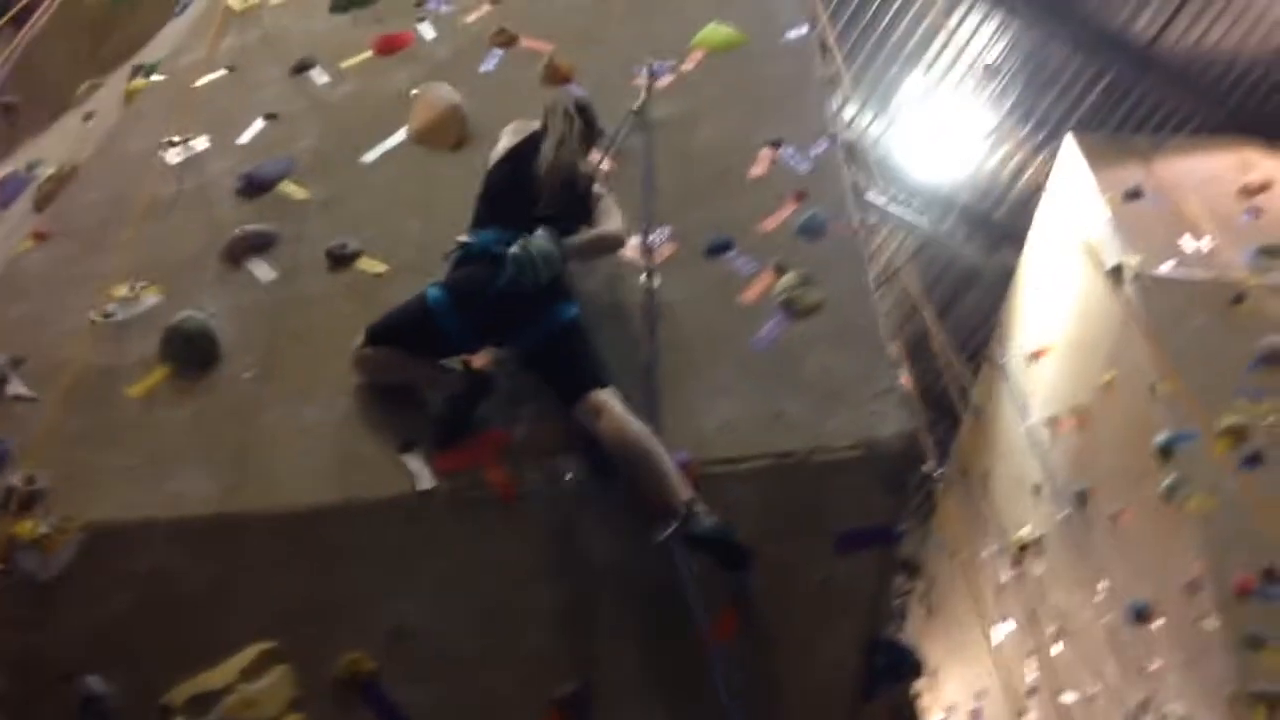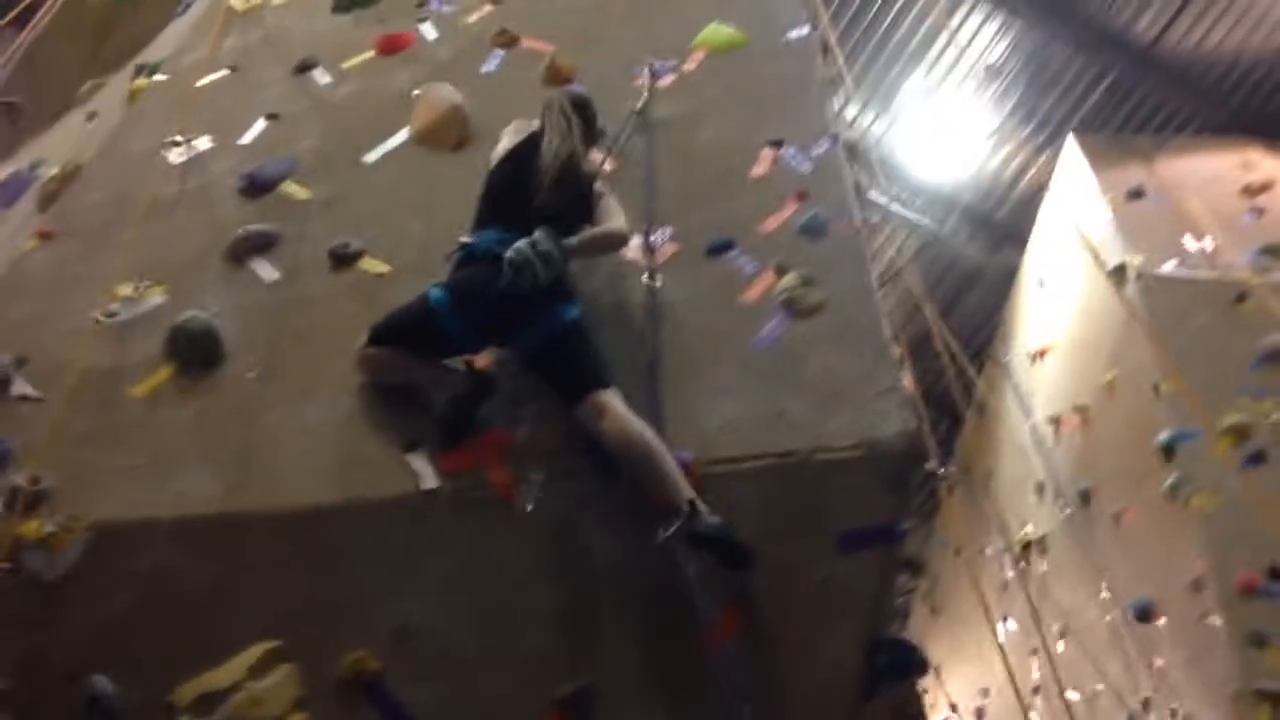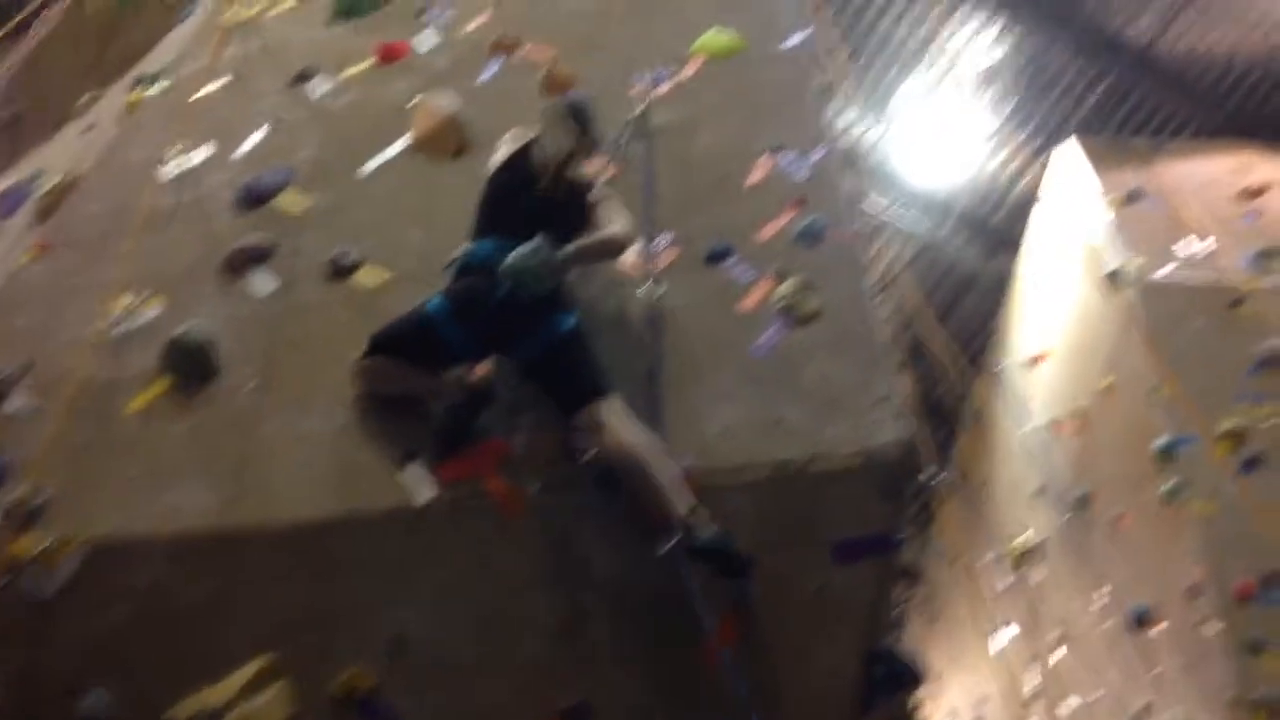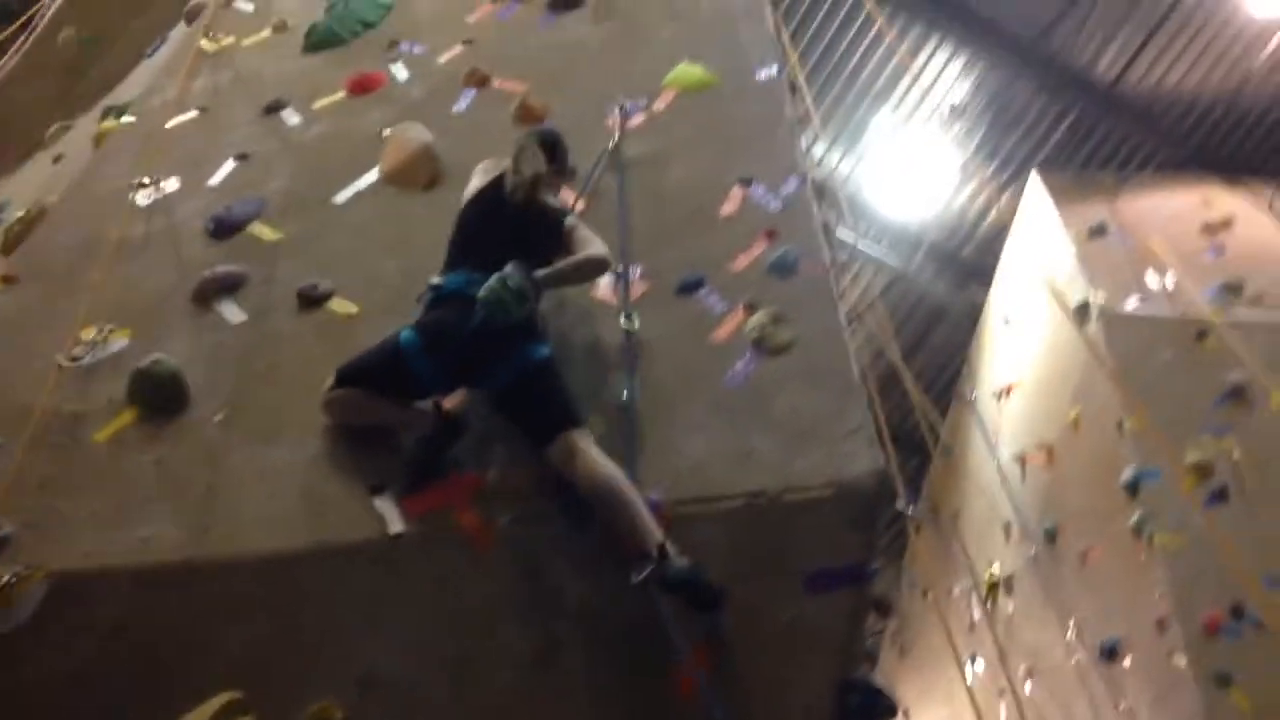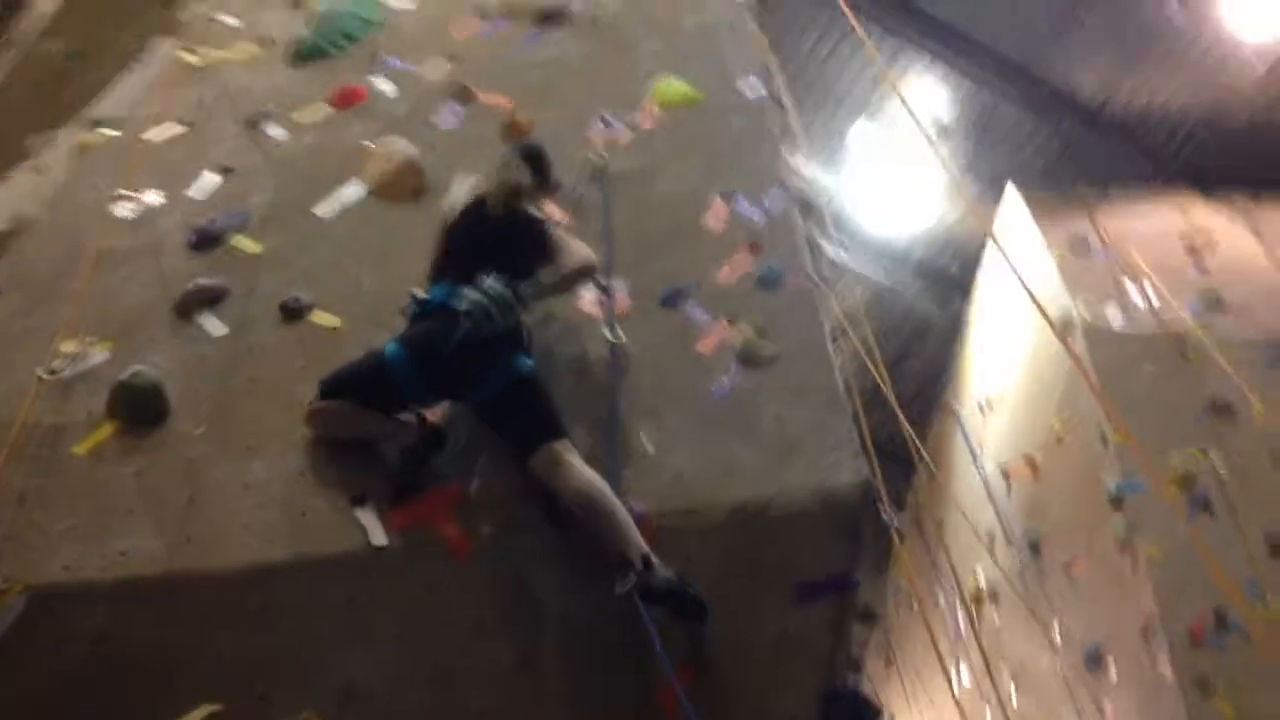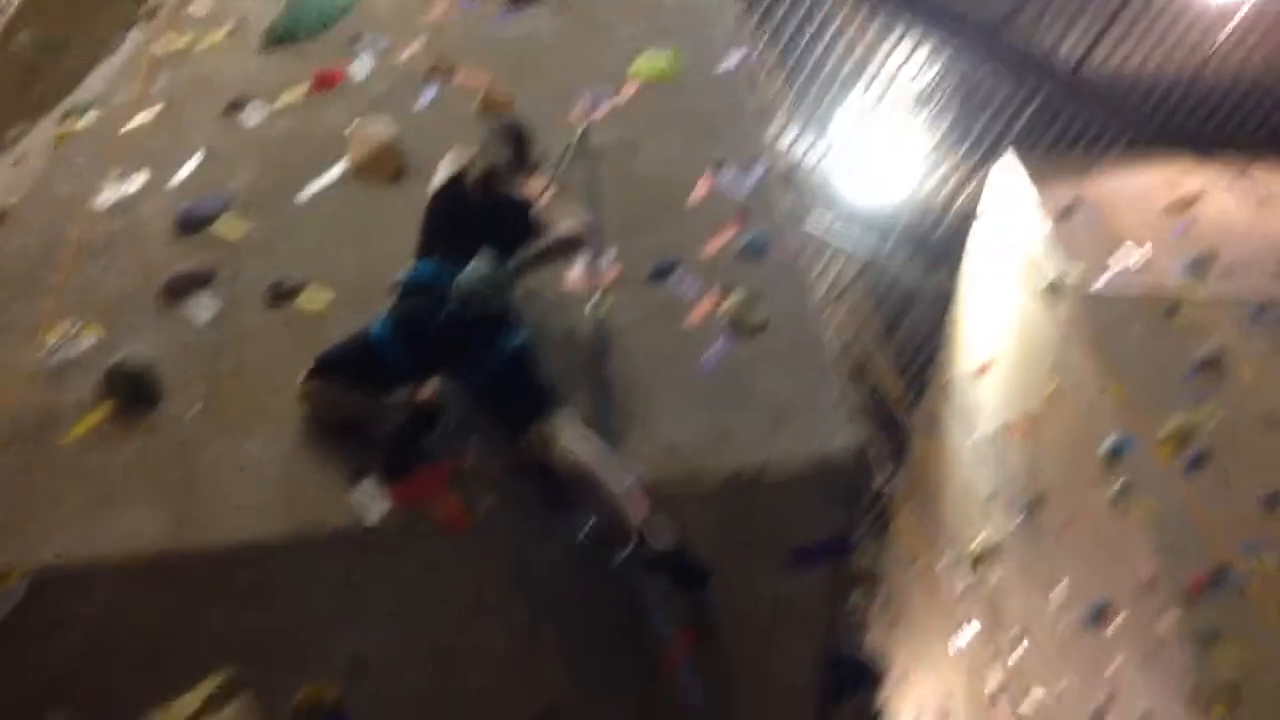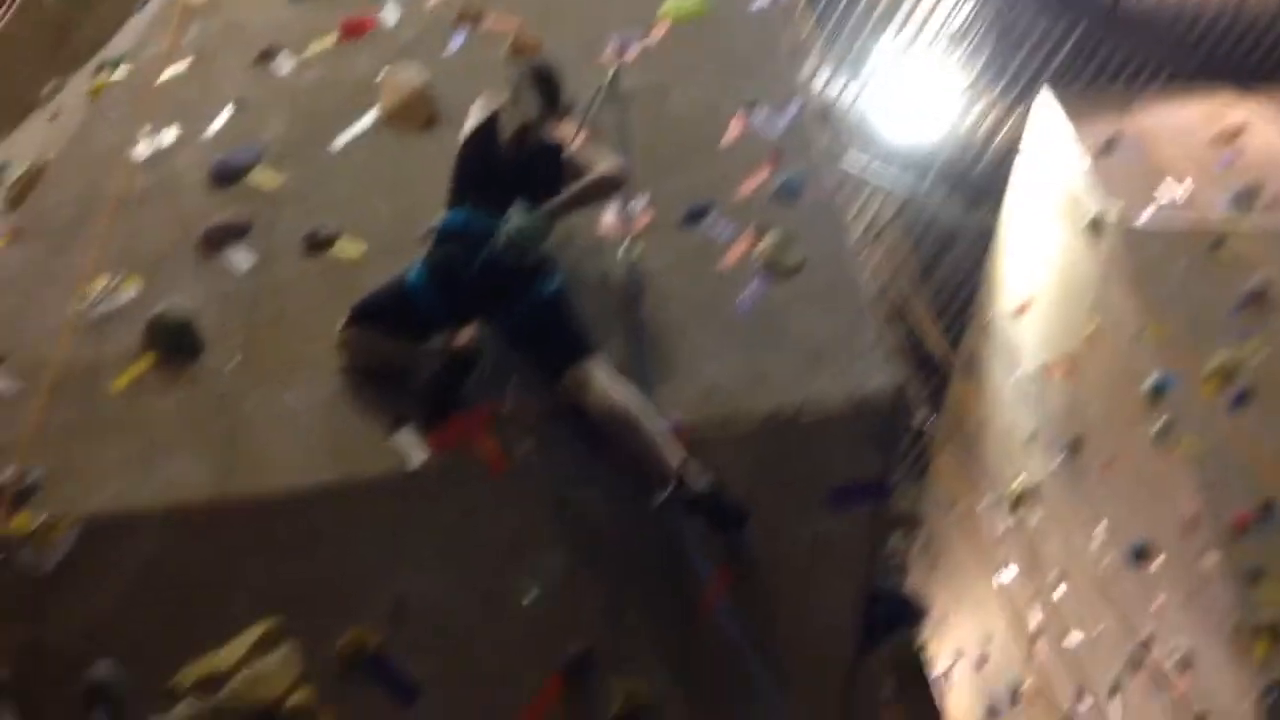
dt=0.1s
person 1, frame 1
left shoulder: (515, 139)
right shoulder: (589, 187)
right elbow: (614, 233)
left wrist: (548, 123)
right wrist: (559, 250)
left hip: (475, 283)
right hip: (540, 296)
left knee: (369, 355)
right knee: (602, 407)
left ankle: (461, 381)
right ankle: (691, 513)
person 1, frame 2
left shoulder: (515, 140)
right shoulder: (590, 185)
right elbow: (617, 231)
right wrist: (558, 251)
left hip: (477, 283)
right hip: (542, 297)
left knee: (372, 356)
right knee: (604, 406)
left ankle: (463, 382)
right ankle: (691, 512)
person 1, frame 3
left shoulder: (513, 150)
right shoulder: (587, 193)
right elbow: (619, 236)
right wrist: (556, 260)
left hip: (475, 292)
right hip: (539, 305)
left knee: (370, 367)
right knee: (602, 416)
left ankle: (459, 391)
right ankle: (692, 525)
person 1, frame 4
left shoulder: (486, 179)
right shoulder: (560, 220)
right elbow: (598, 259)
right wrist: (536, 280)
left hip: (447, 325)
right hip: (511, 337)
left knee: (338, 398)
right knee: (575, 448)
left ankle: (432, 421)
right ankle: (663, 556)
person 1, frame 5
left shoulder: (471, 202)
right shoulder: (543, 232)
right elbow: (586, 263)
right wrist: (521, 294)
left hip: (432, 337)
right hip: (495, 348)
left knee: (321, 411)
right knee: (559, 459)
left ankle: (415, 433)
right ankle: (648, 568)
person 1, frame 6
left shoulder: (452, 175)
right shoulder: (523, 211)
right elbow: (573, 233)
right wrist: (510, 270)
left hip: (419, 314)
right hip: (482, 324)
left knee: (314, 389)
right knee: (554, 429)
left ankle: (409, 411)
right ankle: (641, 525)
person 1, frame 7
left shoulder: (482, 115)
right shoulder: (560, 153)
right elbow: (614, 172)
right wrist: (546, 213)
left hip: (459, 268)
right hip: (521, 269)
left knee: (353, 339)
right knee: (589, 377)
left ankle: (447, 360)
right ankle: (687, 479)
